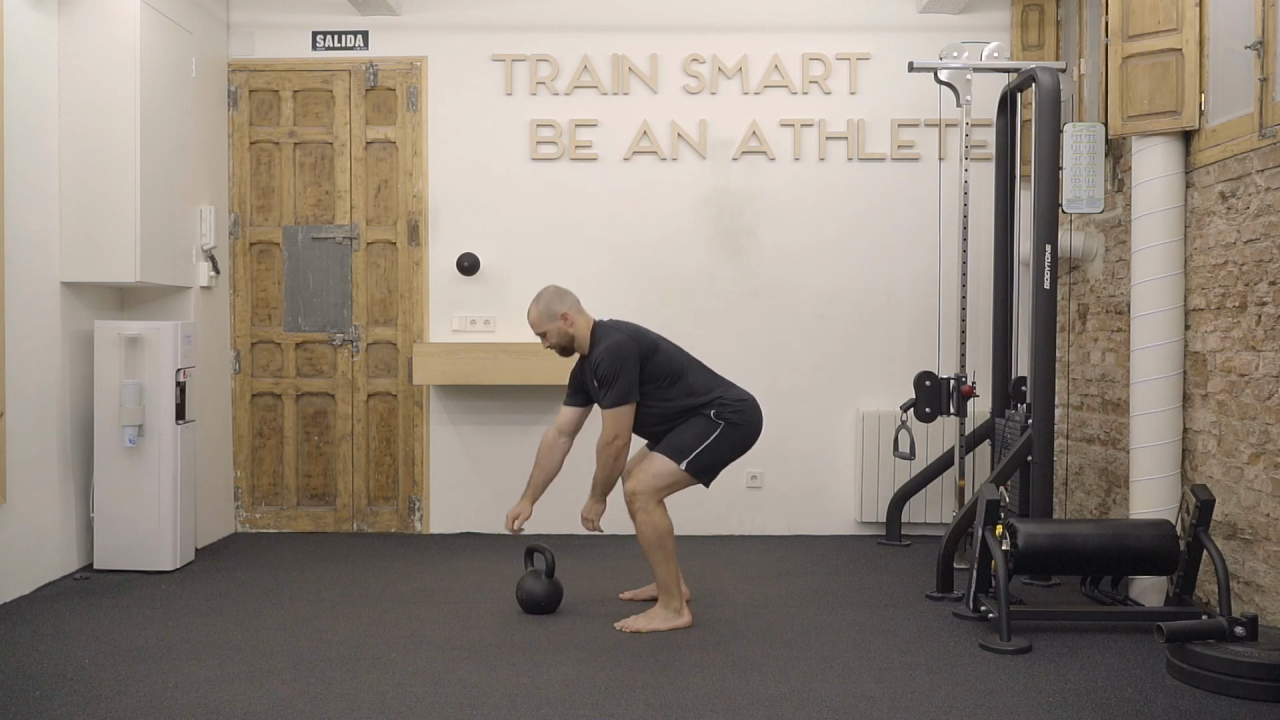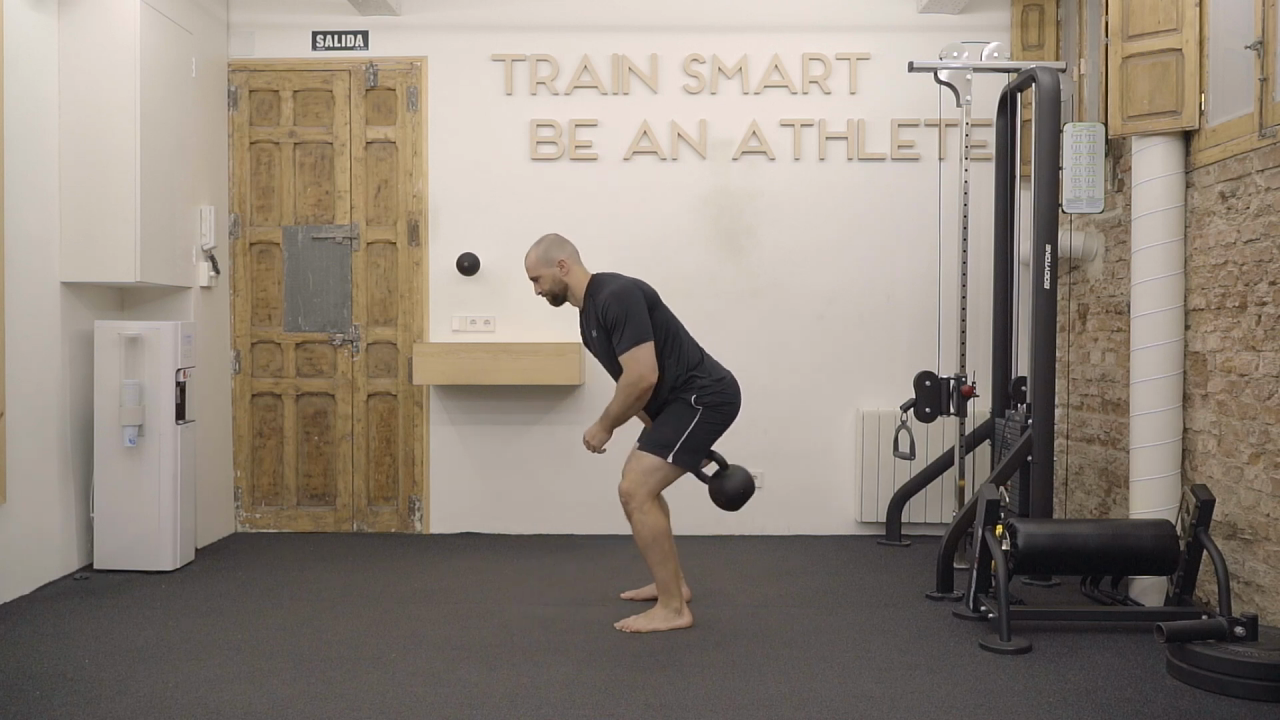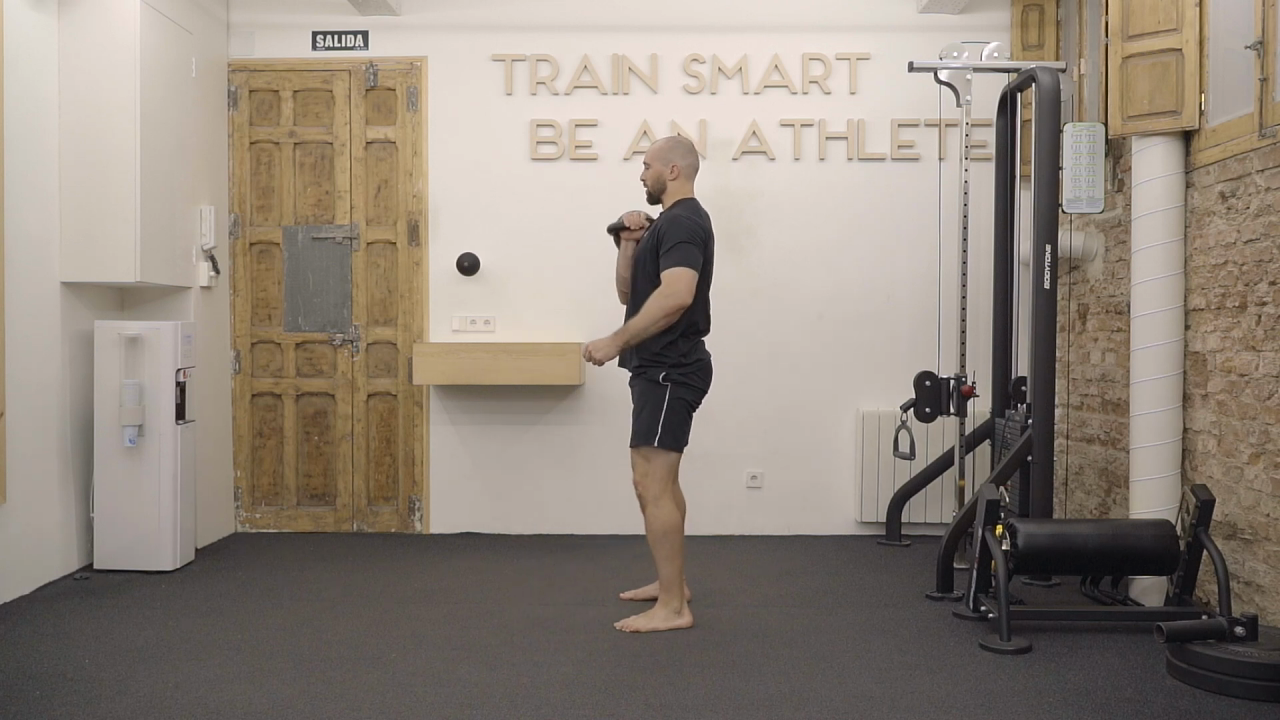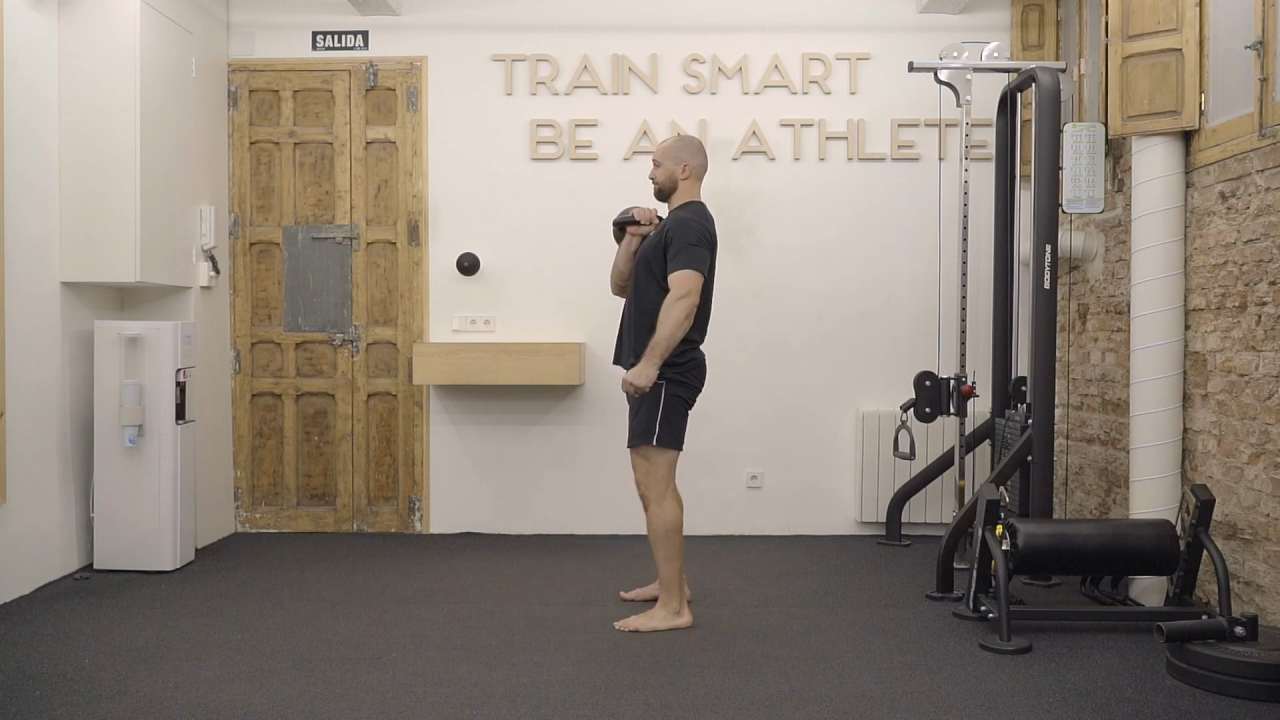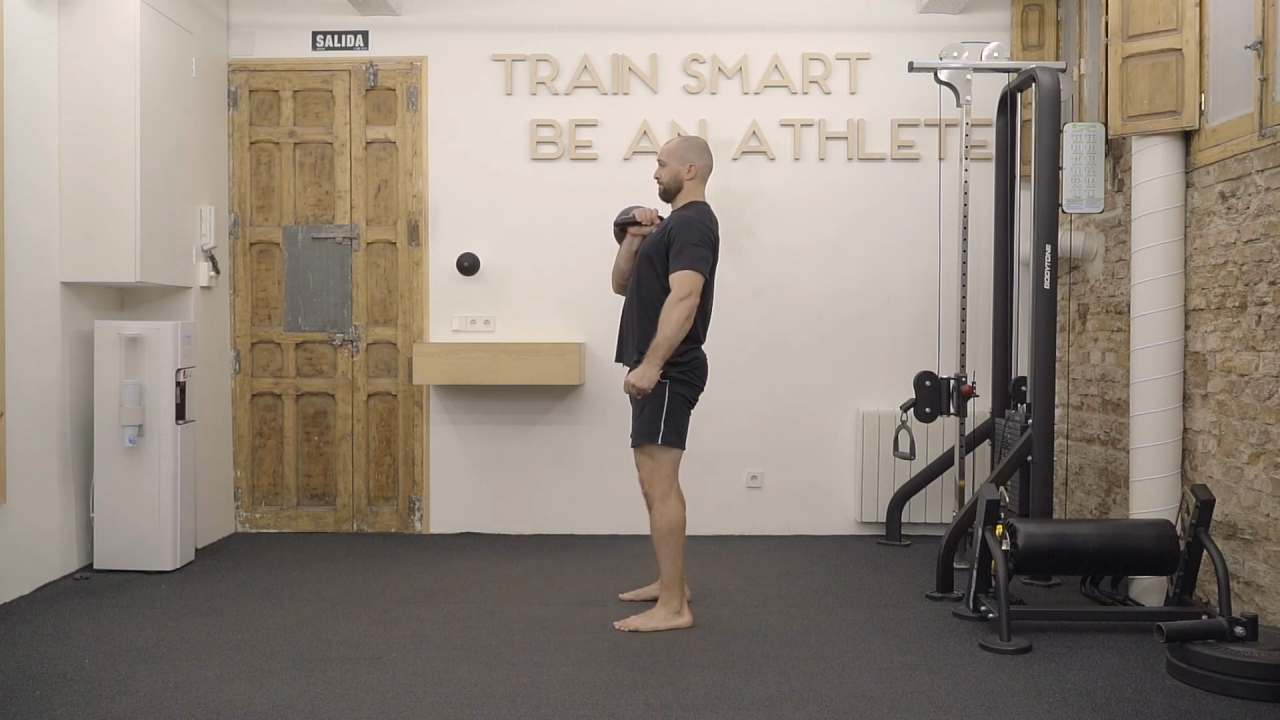
dt=1s
person 1, frame 1
left shoulder: (614, 351)
right shoulder: (587, 367)
left elbow: (616, 440)
right elbow: (558, 436)
left wrist: (596, 499)
right wrist: (527, 500)
left hip: (729, 418)
right hip: (715, 417)
left knee: (640, 490)
right knee: (636, 480)
left ankle: (673, 608)
right ankle: (672, 583)
person 1, frame 2
left shoulder: (617, 297)
right shoulder: (589, 315)
left elbow: (642, 377)
right elbow: (634, 383)
left wrist: (603, 426)
right wrist: (678, 446)
left hip: (704, 397)
right hip: (685, 398)
left knee: (634, 490)
right knee: (639, 482)
left ankle: (672, 608)
right ankle: (673, 584)
person 1, frame 3
left shoulder: (683, 221)
right shoulder: (668, 224)
left elbow: (676, 297)
right elbow: (631, 292)
left wrist: (613, 343)
right wrist: (629, 243)
left hip: (670, 372)
right hip: (664, 368)
left knee: (651, 485)
right knee: (661, 481)
left ankle: (672, 607)
right ankle: (672, 583)
person 1, frame 4
left shoulder: (690, 223)
right shoulder: (669, 225)
left elbow: (684, 298)
right elbow: (622, 286)
left wrist: (649, 364)
right wrist: (633, 239)
left hip: (666, 372)
right hip: (657, 369)
left knee: (653, 484)
right knee: (658, 482)
left ankle: (673, 607)
right ankle: (672, 583)
person 1, frame 5
left shoulder: (693, 223)
right shoulder: (672, 224)
left elbow: (684, 299)
right elbow: (623, 284)
left wrist: (650, 365)
right wrist: (634, 238)
left hip: (668, 371)
right hip: (658, 369)
left knee: (657, 483)
right knee: (660, 481)
left ankle: (672, 607)
right ankle: (671, 582)
